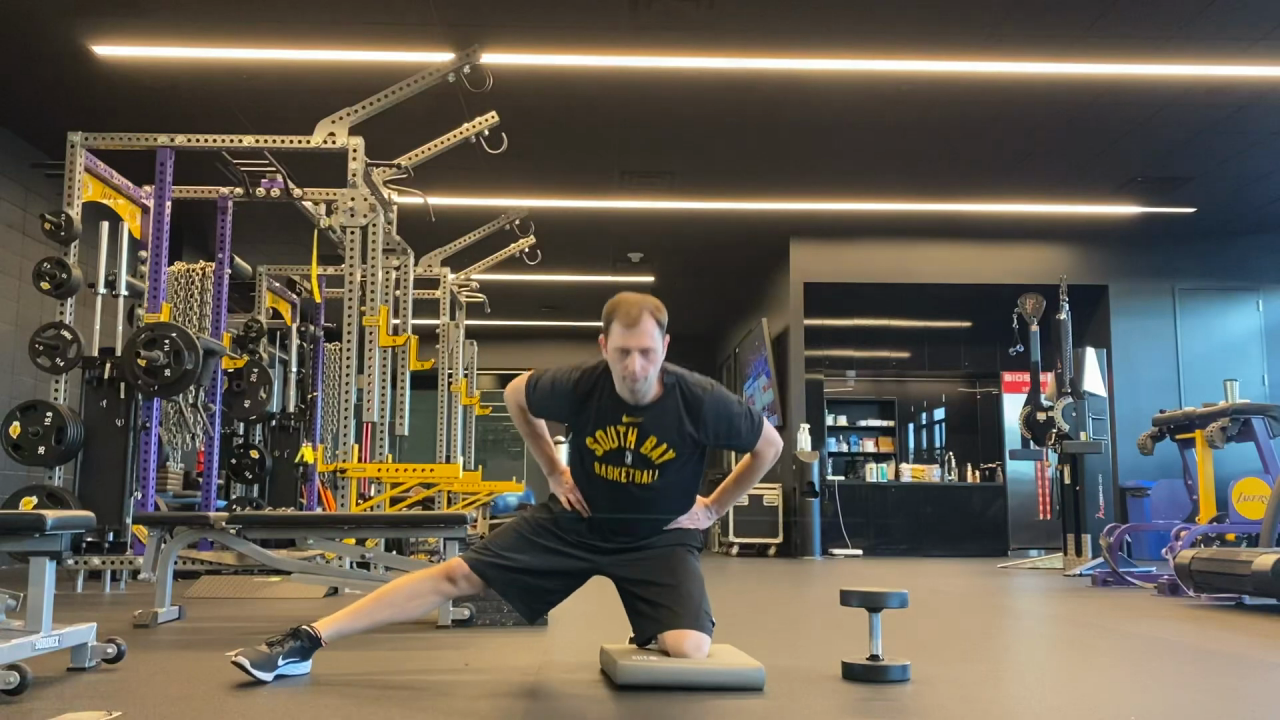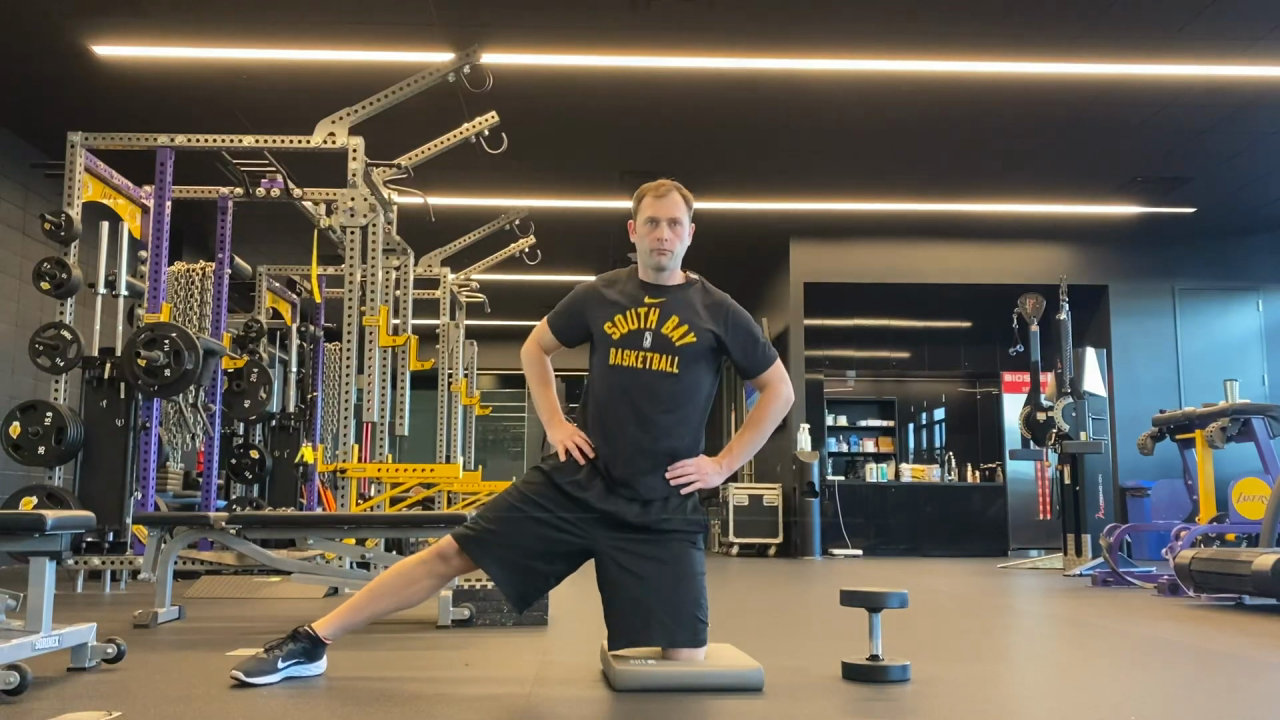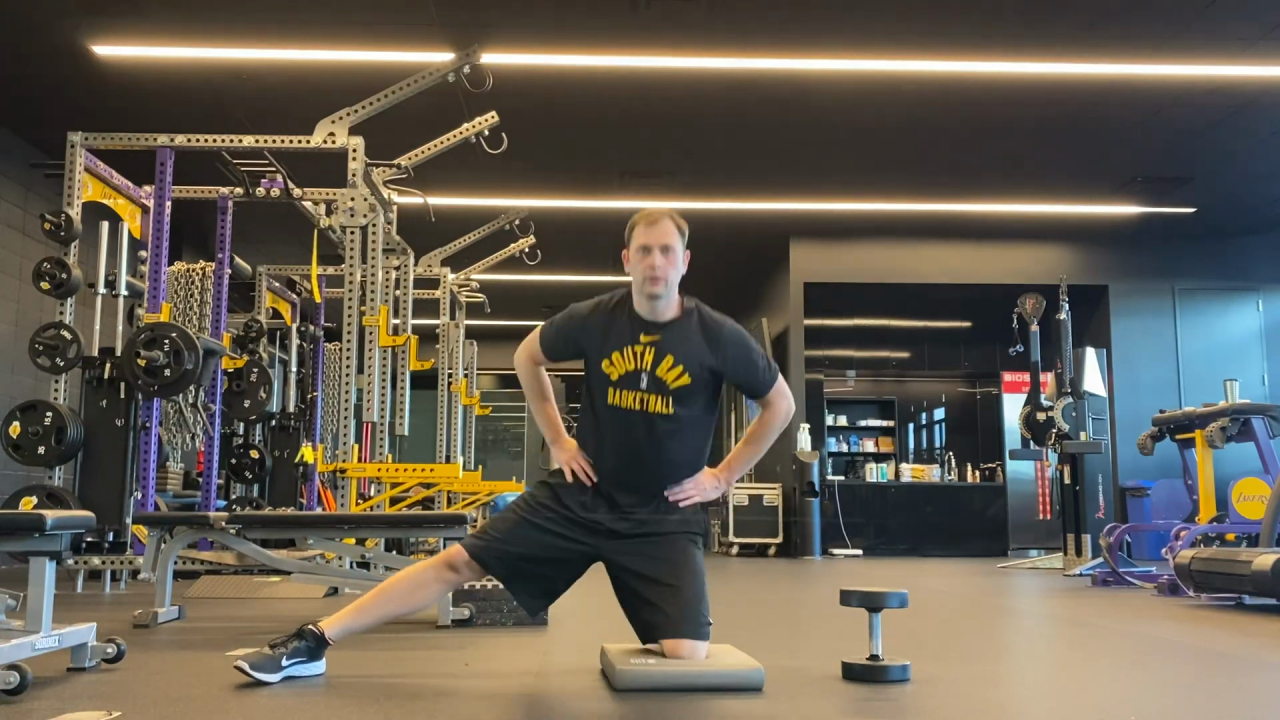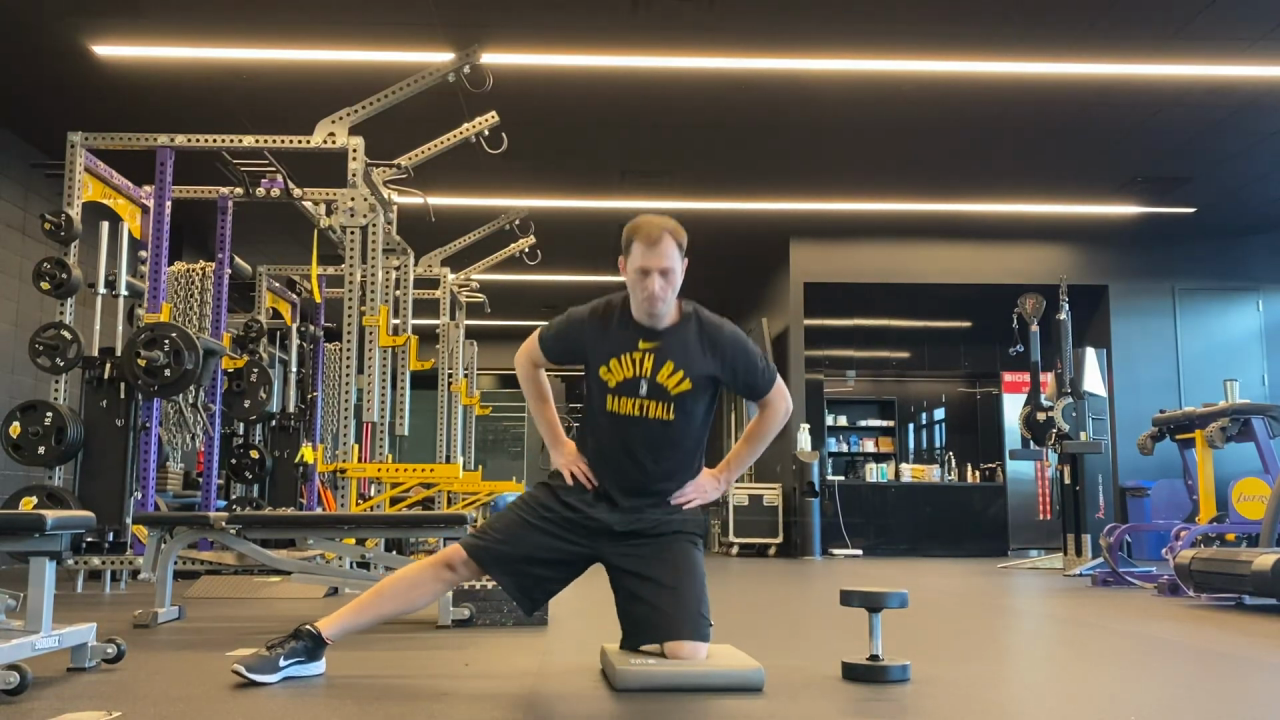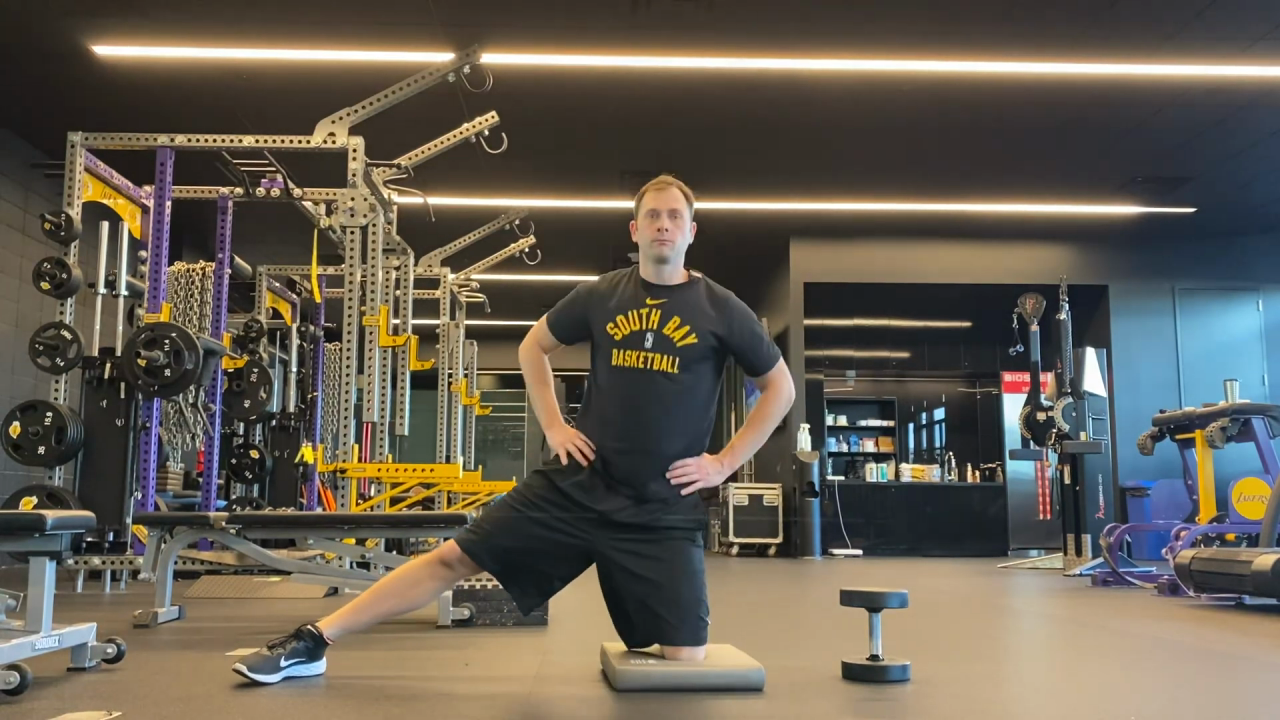
dt=1s
person 1, frame 1
left shoulder: (700, 401)
right shoulder: (576, 387)
left elbow: (769, 446)
right elbow: (515, 395)
left wrist: (712, 508)
right wrist: (555, 473)
left hip: (661, 537)
right hip: (577, 522)
left knee: (689, 652)
right knee: (453, 576)
left ankle: (653, 631)
right ankle: (304, 641)
person 1, frame 2
left shoulder: (717, 310)
right shoulder: (601, 294)
left elbow: (779, 390)
right elbow: (535, 348)
left wrist: (724, 464)
right wrist: (555, 425)
left hip: (660, 503)
right hip: (577, 481)
left knee: (685, 656)
right knee: (451, 555)
left ankle: (682, 609)
right ankle: (310, 642)
person 1, frame 3
left shoulder: (717, 336)
right shoulder: (592, 320)
left elbow: (781, 403)
right elbow: (527, 357)
left wrist: (722, 477)
right wrist: (559, 441)
left hip: (664, 515)
right hip: (580, 494)
left knee: (687, 655)
right knee: (458, 562)
right ankle: (313, 641)
person 1, frame 4
left shoulder: (716, 339)
right shoulder: (592, 322)
left elbow: (778, 403)
right elbow: (527, 359)
left wrist: (723, 476)
right wrist: (557, 443)
left hip: (663, 516)
right hip: (583, 495)
left knee: (688, 659)
right knee: (457, 561)
left ankle: (648, 641)
right ankle: (313, 641)
person 1, frame 5
left shoulder: (721, 309)
right shoulder: (602, 295)
left elbow: (780, 387)
right elbow: (534, 346)
left wrist: (725, 462)
right wrist: (553, 425)
left hip: (664, 505)
right hip: (578, 481)
left knee: (685, 658)
right knee: (454, 558)
right ankle: (313, 641)
